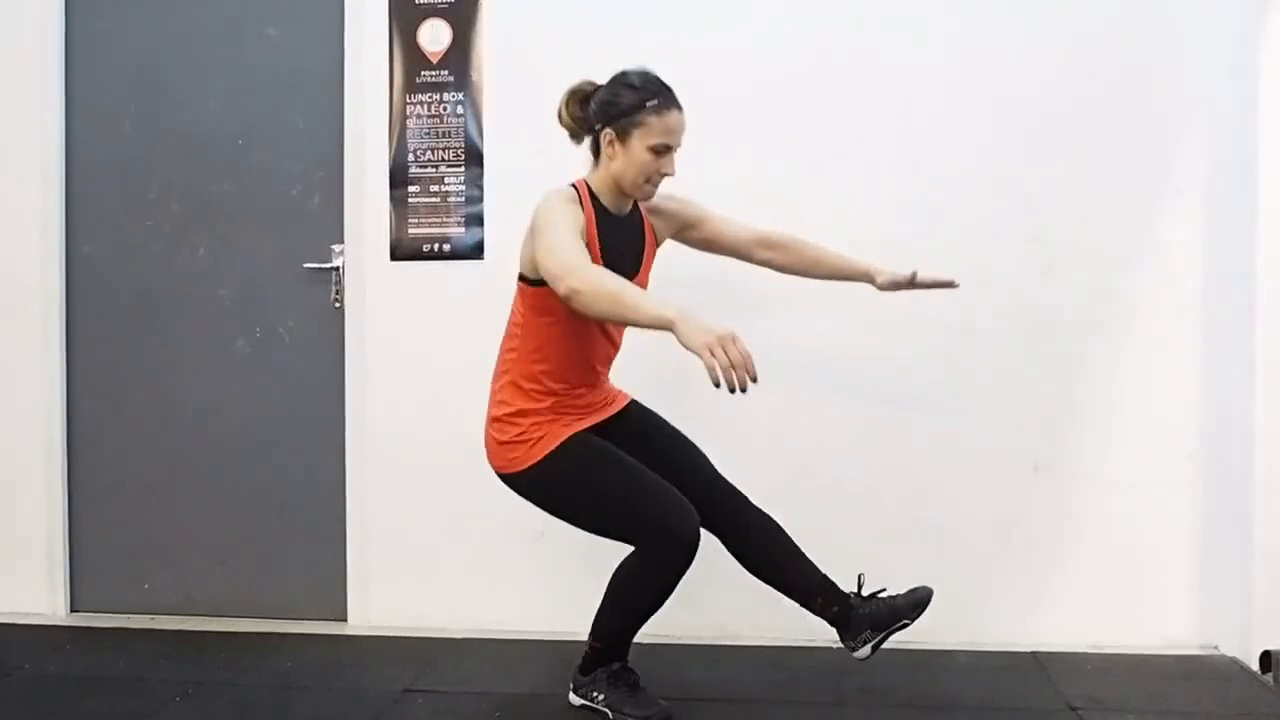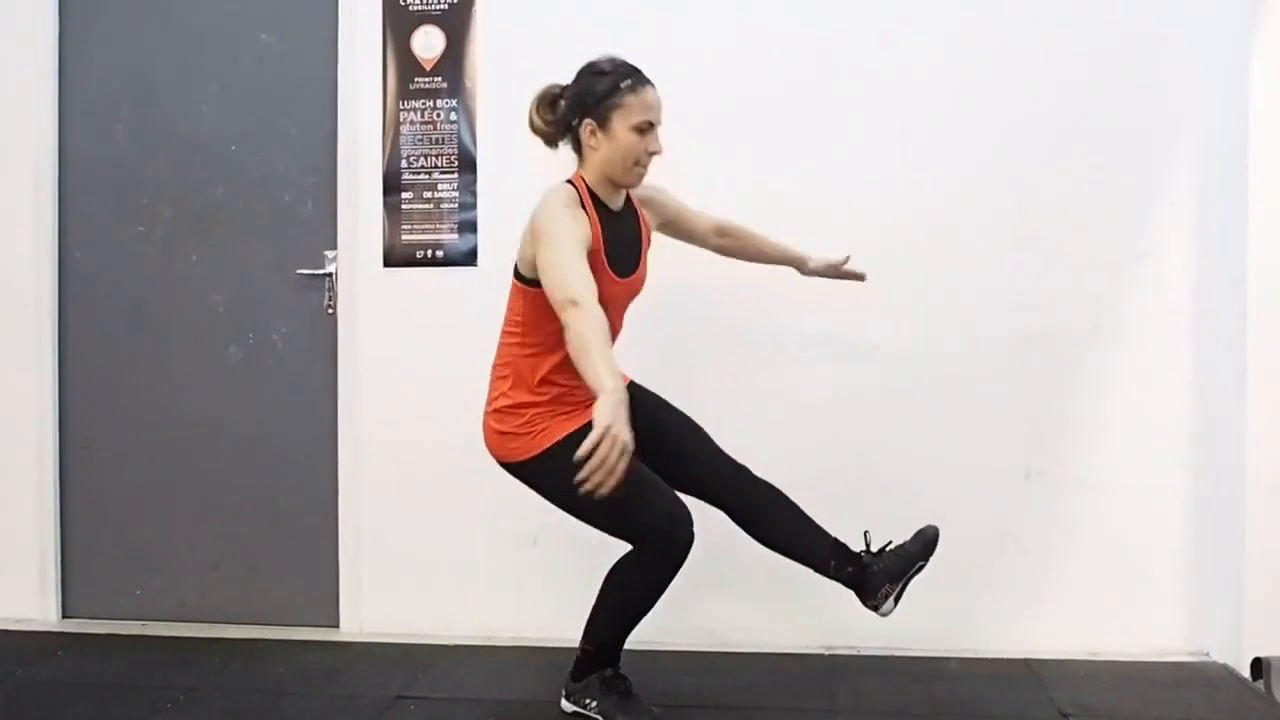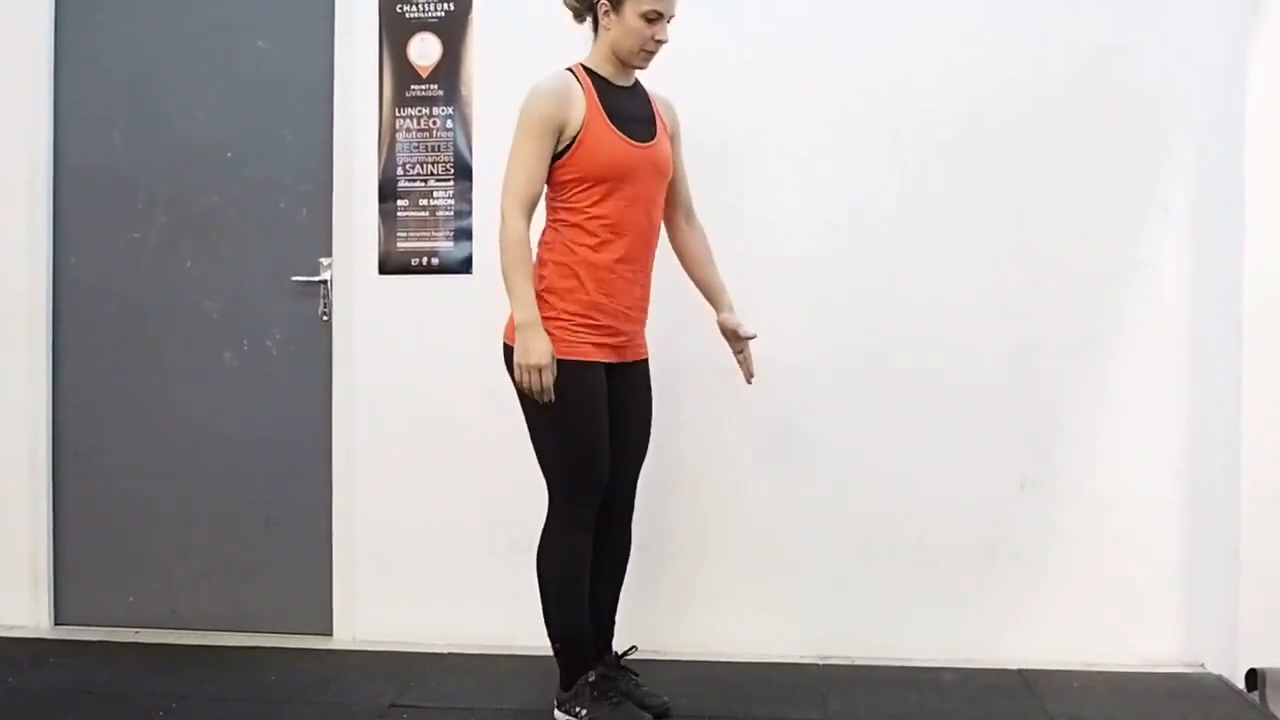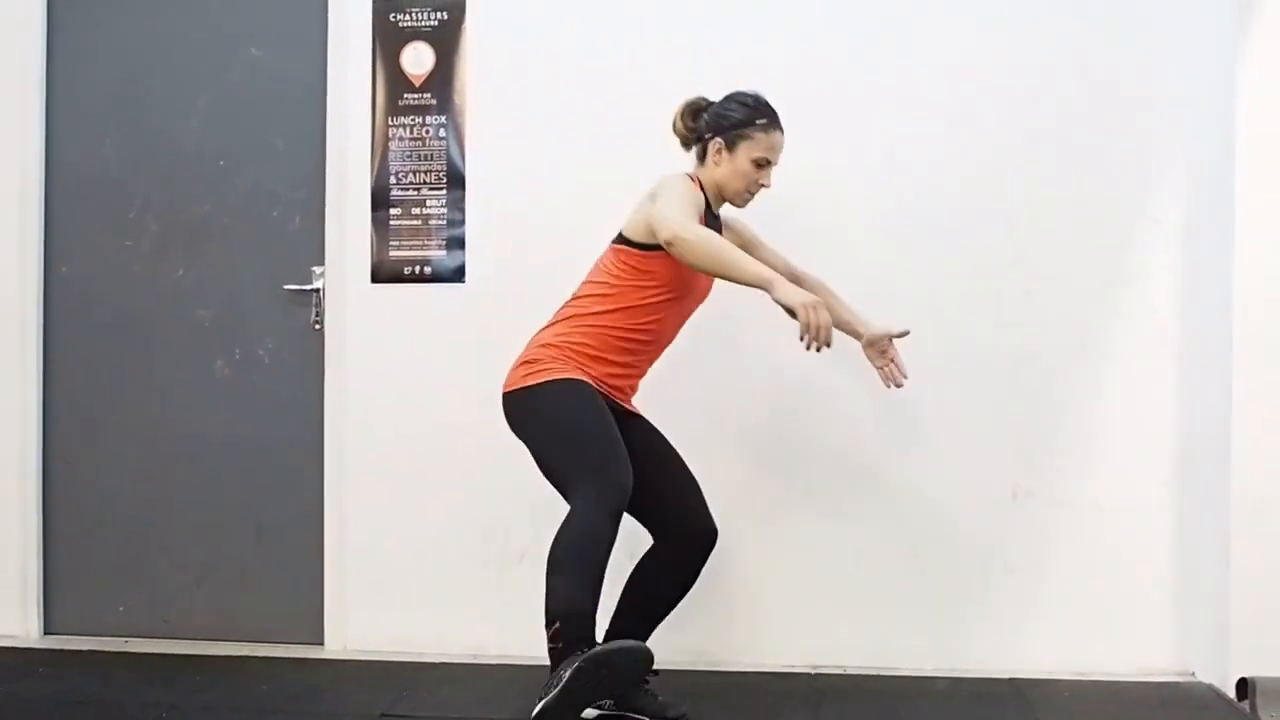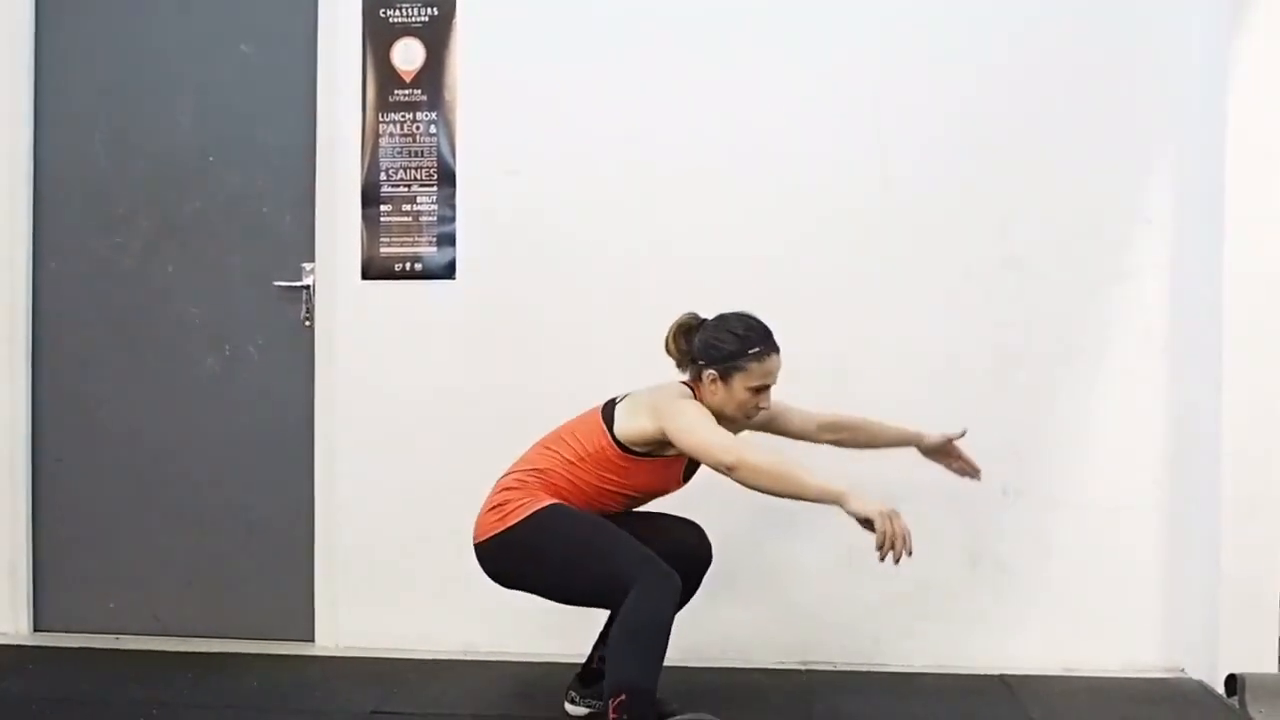
dt=1s
person 1, frame 1
left shoulder: (655, 215)
right shoulder: (560, 213)
left elbow: (762, 244)
right elbow: (575, 282)
left wrist: (873, 274)
right wrist: (680, 319)
left hip: (592, 410)
right hip: (530, 432)
left knee: (722, 501)
right knee: (671, 526)
left ankle: (850, 616)
person 1, frame 2
left shoulder: (642, 203)
right shoulder: (562, 214)
left elbow: (717, 231)
right elbow: (577, 306)
left wrist: (803, 261)
right wrist: (610, 409)
left hip: (598, 394)
right hip: (534, 421)
left knee: (725, 479)
right knee: (665, 530)
left ankle: (862, 573)
person 1, frame 3
left shoulder: (662, 113)
right shoulder: (558, 97)
left elbow: (681, 220)
right elbow: (515, 215)
left wrist: (723, 309)
right wrist: (528, 324)
left hip: (624, 344)
right hip: (561, 341)
left knee: (615, 504)
right knee: (577, 504)
left ankle: (601, 661)
person 1, frame 4
left shoulder: (716, 225)
right shoulder: (675, 193)
left elbow: (789, 271)
right elbow: (678, 238)
left wrist: (865, 331)
right wrist: (782, 287)
left hip: (603, 398)
right hip: (551, 378)
left knee: (691, 529)
right knee: (603, 493)
right ankle: (569, 665)
person 1, frame 5
left shoulder: (706, 406)
right shoulder: (672, 408)
left elbow: (822, 426)
right elbow: (736, 462)
left wrist: (918, 441)
right wrist: (848, 497)
left hip: (554, 515)
right hip: (515, 522)
left knee: (685, 549)
right knee: (653, 581)
